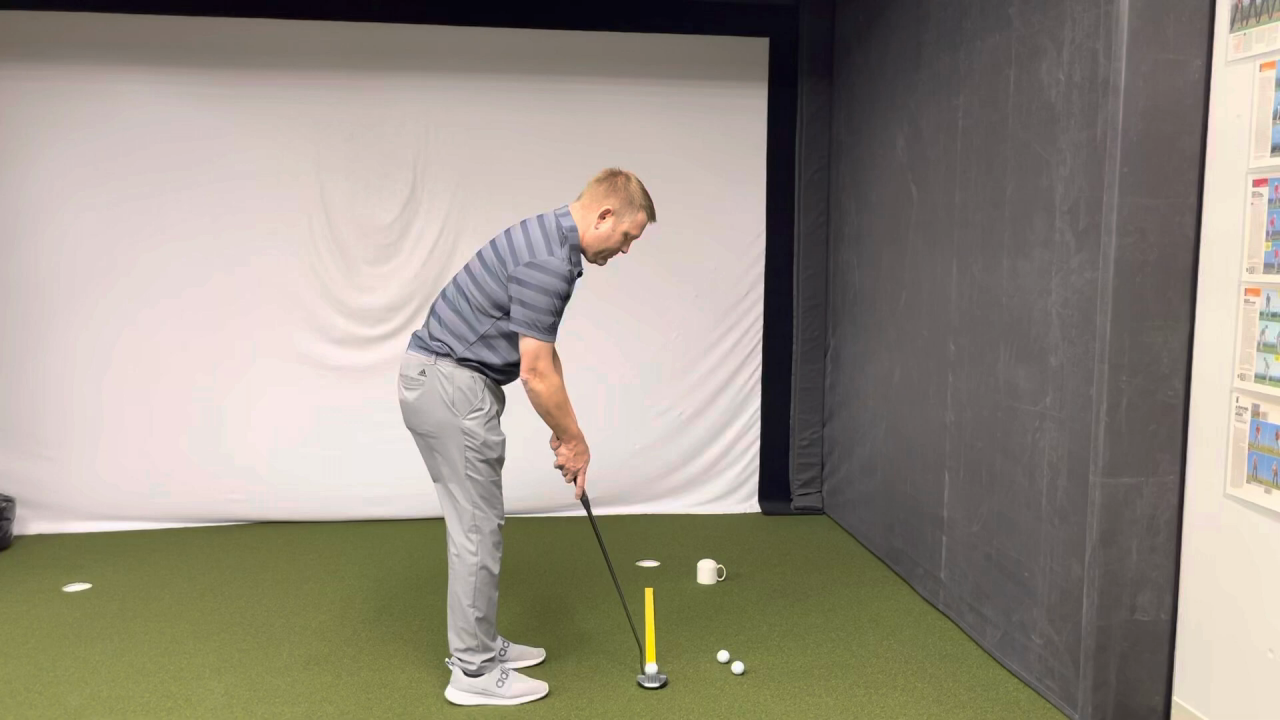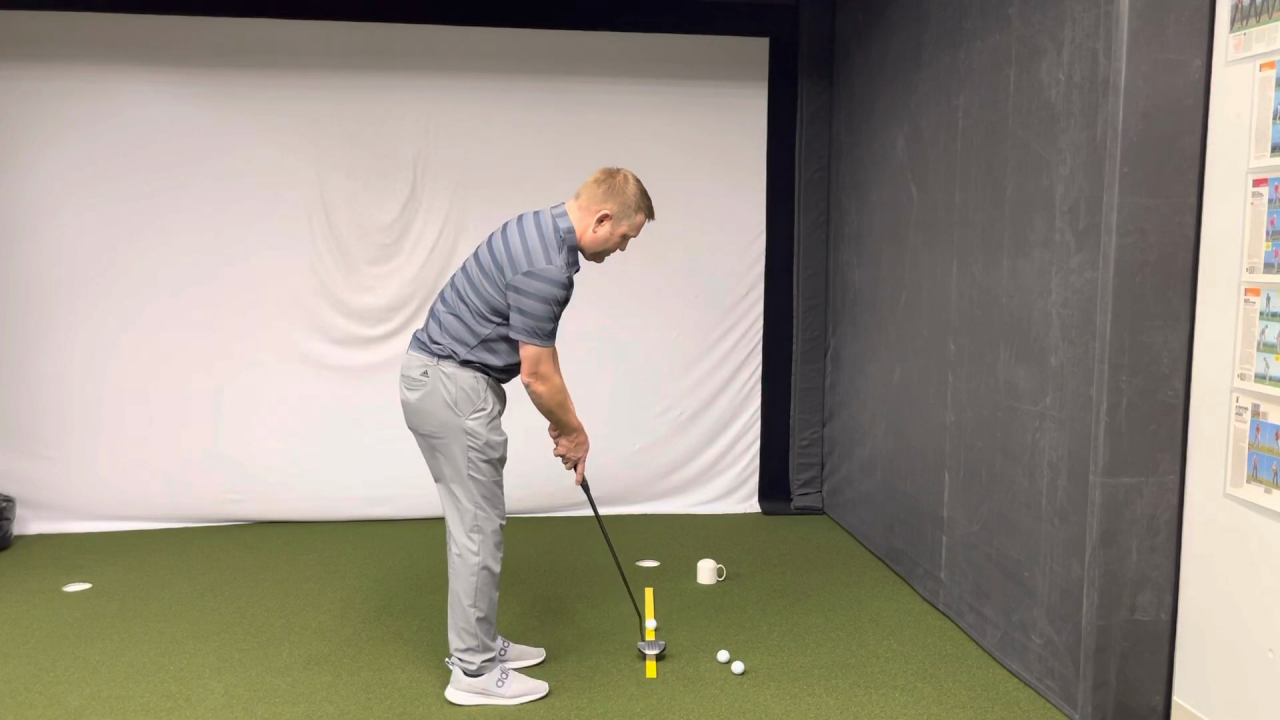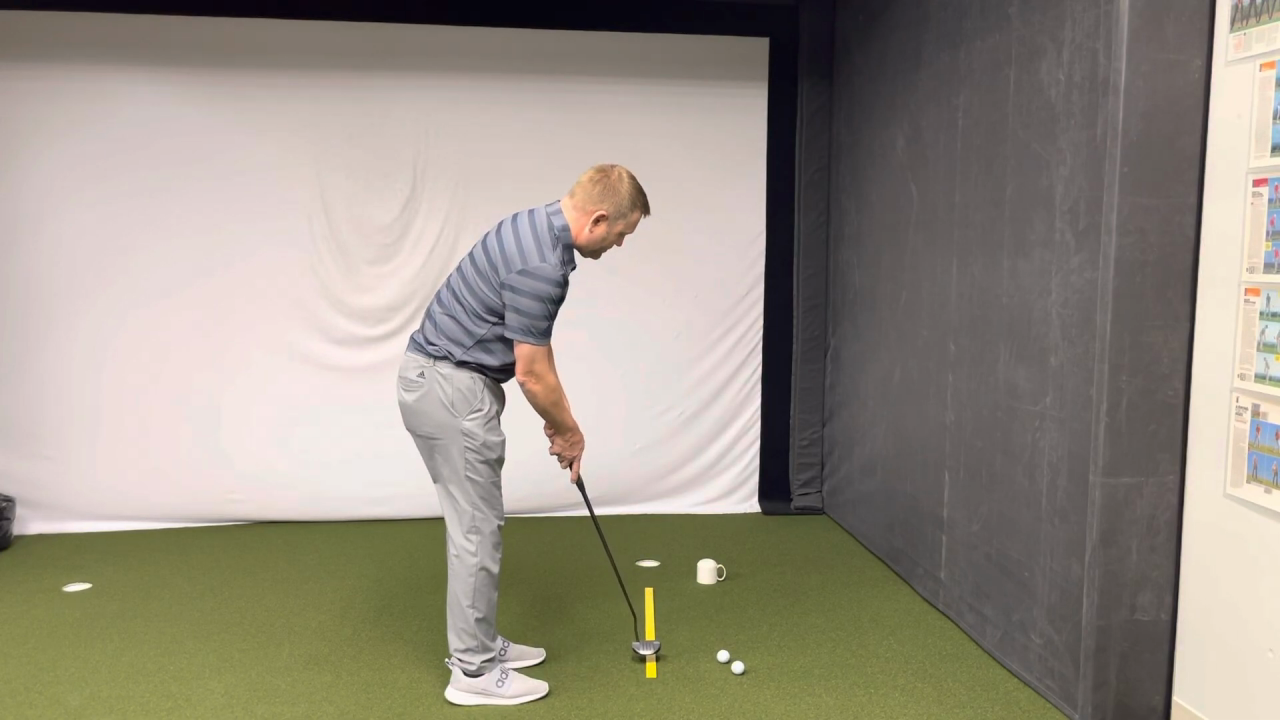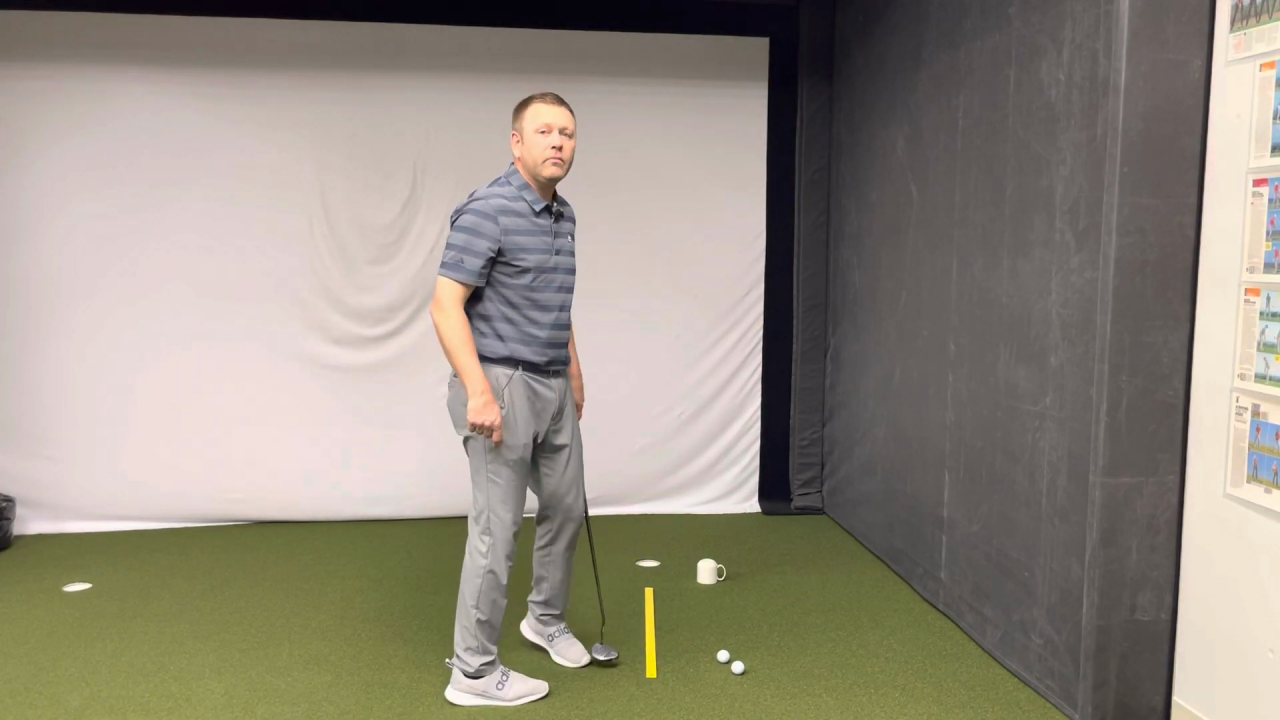
dt=1s
person 1, frame 1
left shoulder: (548, 238)
right shoulder: (549, 260)
left elbow: (542, 356)
right elbow: (536, 372)
left wrist: (563, 430)
right wrist: (574, 440)
left hip: (447, 379)
right hip: (450, 386)
left knee: (478, 523)
right knee: (477, 529)
left ankle: (477, 644)
right ankle: (475, 671)
person 1, frame 2
left shoulder: (541, 228)
right shoulder: (546, 265)
left elbow: (537, 355)
right elbow: (536, 374)
left wrist: (562, 420)
right wrist: (574, 432)
left hip: (444, 377)
right hip: (453, 387)
left knee: (476, 523)
right knee: (478, 528)
left ankle: (477, 643)
right ankle: (474, 671)
person 1, frame 3
left shoulder: (537, 229)
right shoulder: (540, 262)
left elbow: (532, 351)
right elbow: (532, 374)
left wrist: (561, 421)
right wrist: (569, 432)
left hip: (450, 381)
right hip: (450, 387)
left knee: (478, 524)
right knee: (477, 529)
left ankle: (478, 642)
right ankle: (474, 671)
person 1, frame 4
left shoulder: (564, 216)
right shoulder: (486, 210)
right elbow: (447, 305)
left wrist: (574, 372)
right wrist: (478, 391)
left hip: (552, 387)
right hip: (503, 387)
left knee: (564, 511)
right knee: (497, 528)
left ankle: (546, 618)
right ankle: (474, 671)
